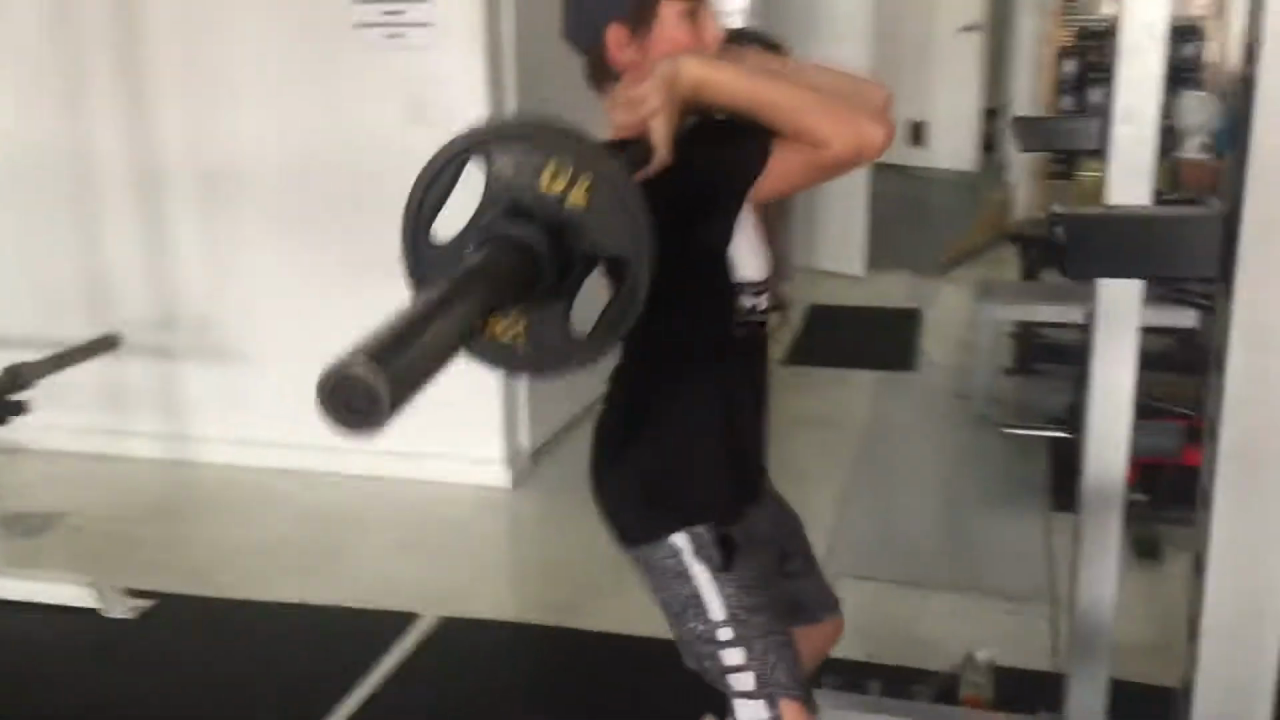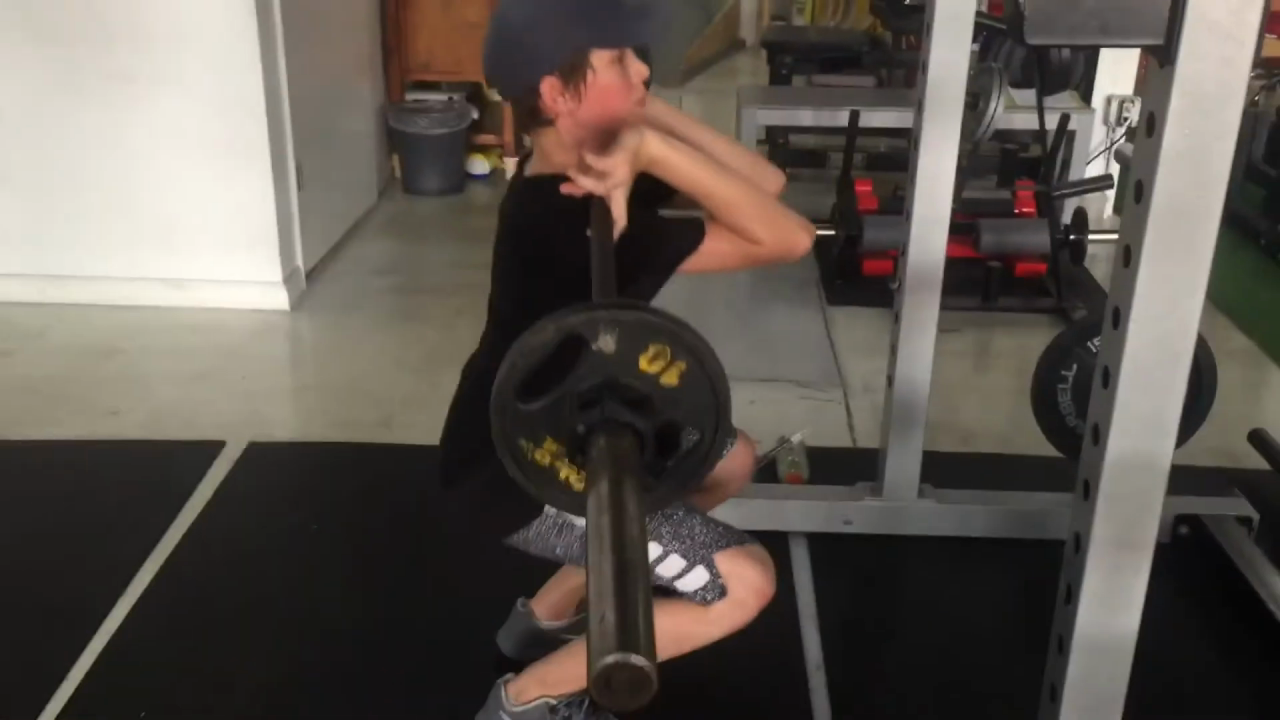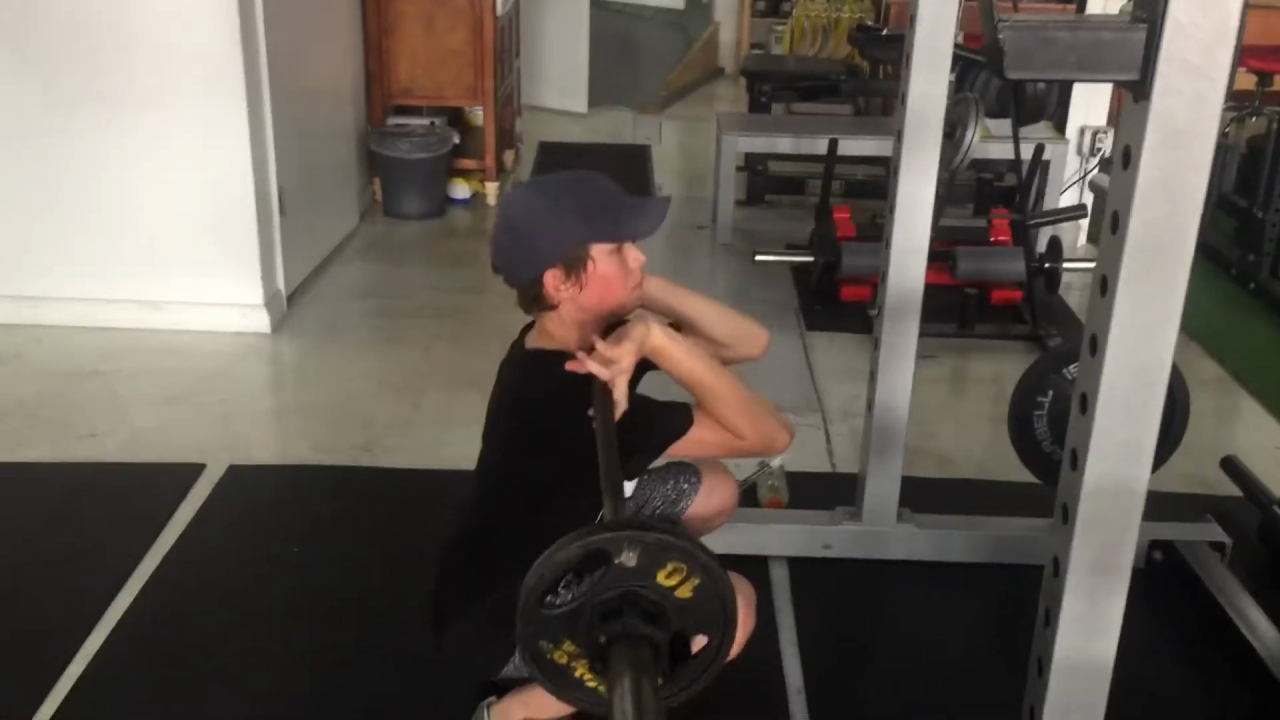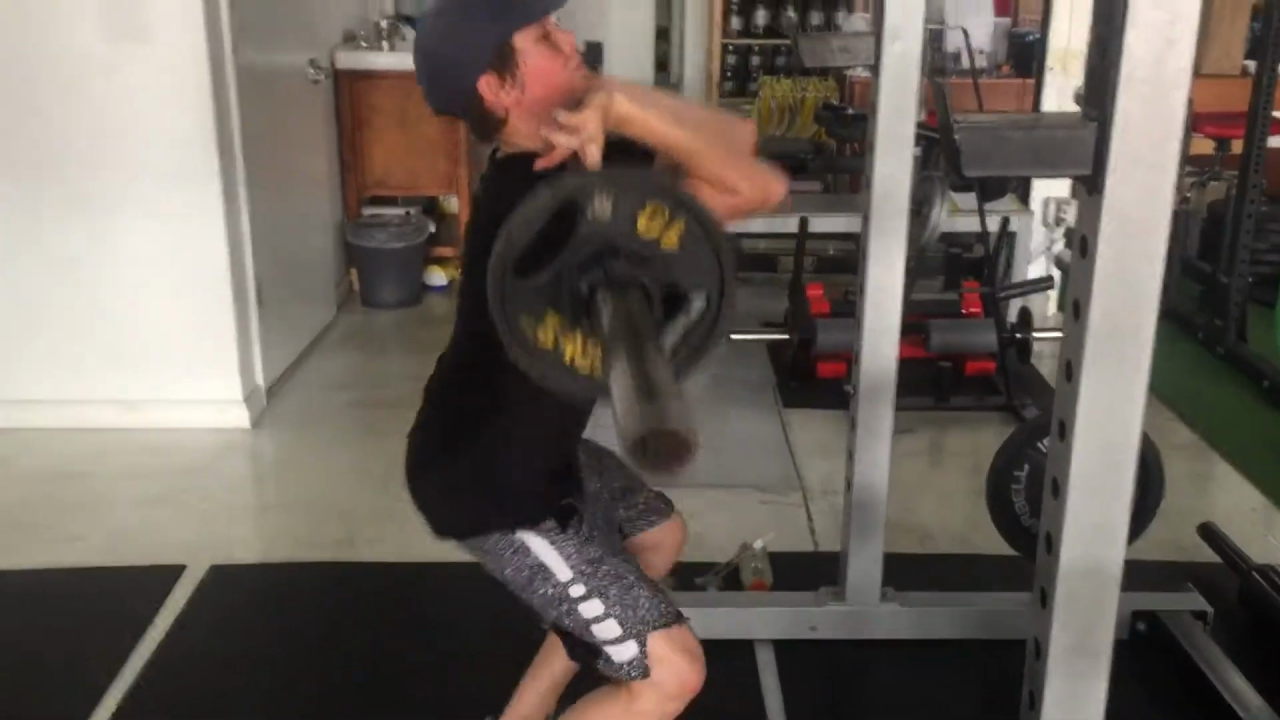
dt=1s
person 1, frame 1
left shoulder: (690, 148)
right shoulder: (658, 169)
left elbow: (861, 106)
right elbow: (863, 134)
left wrist: (717, 70)
right wrist: (695, 73)
left hip: (722, 465)
right hip: (674, 487)
left knee: (811, 630)
person 1, frame 2
left shoulder: (583, 169)
right shoulder: (564, 217)
left elbow: (764, 183)
right elbow: (785, 238)
left wrist: (650, 116)
right wrist: (650, 150)
right hip: (517, 469)
left knee: (728, 460)
right knee: (743, 581)
left ankle: (548, 612)
person 1, frame 3
left shoulder: (584, 338)
right shoulder: (561, 399)
left elbow: (749, 341)
right elbow: (768, 434)
left wrist: (647, 296)
right wrist: (655, 339)
left hip: (539, 561)
right hip: (497, 618)
left knee: (713, 489)
right knee: (727, 610)
person 1, frame 4
left shoulder: (559, 164)
right shoulder: (544, 194)
left elbow: (736, 137)
right elbow: (761, 188)
left wrist: (614, 98)
right wrist: (617, 110)
left hip: (527, 446)
right hip: (488, 477)
left knee: (657, 534)
